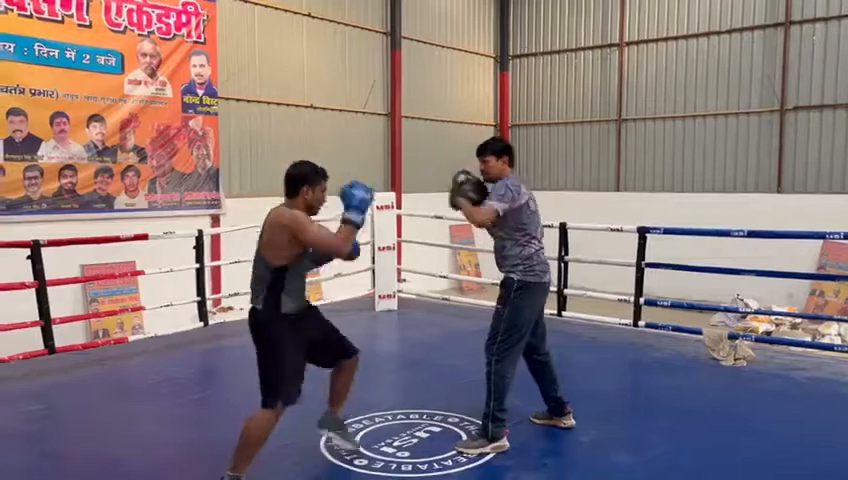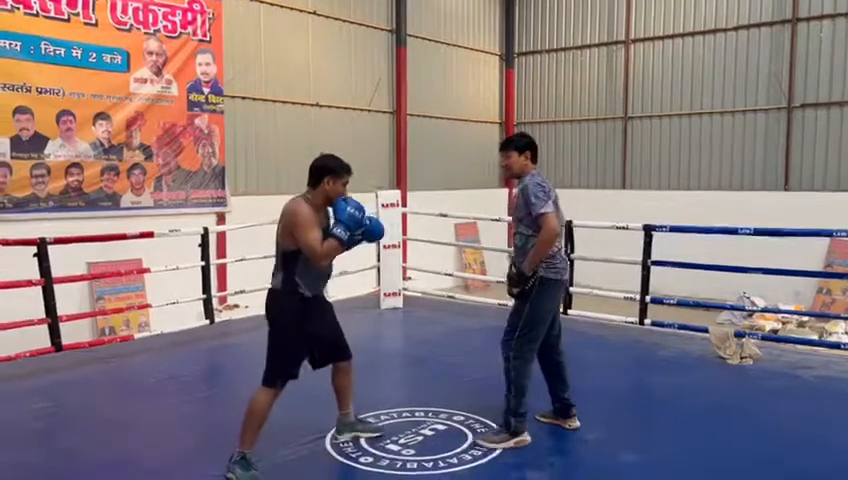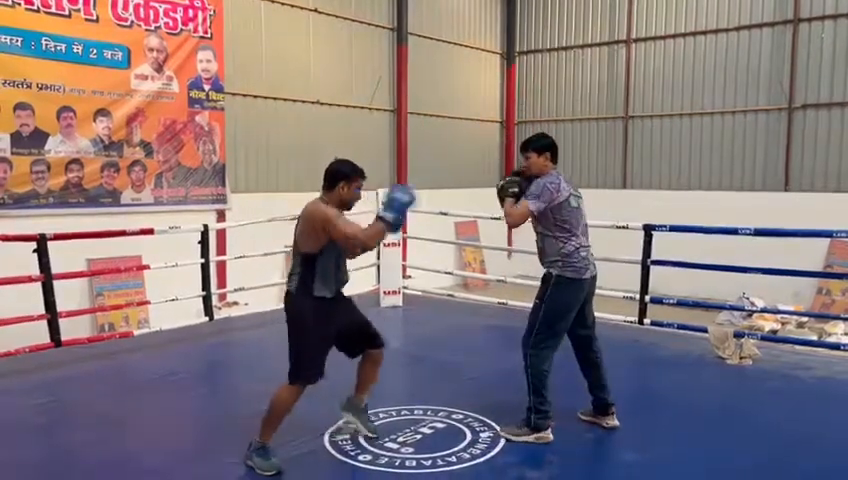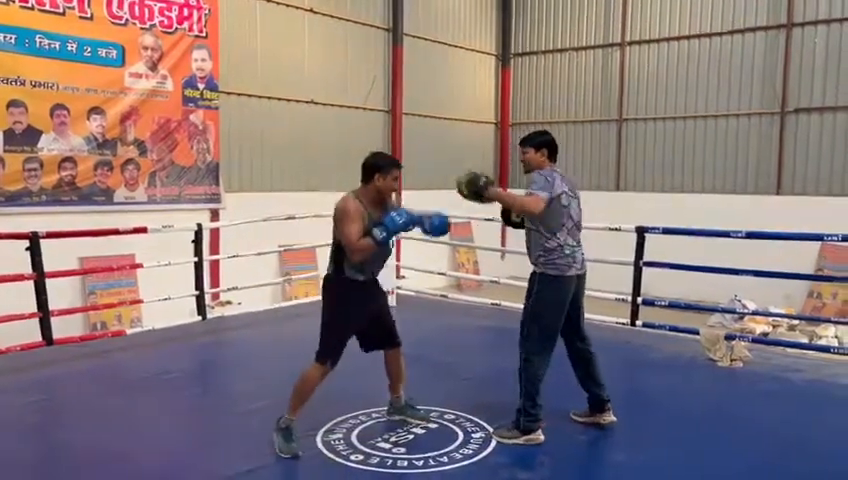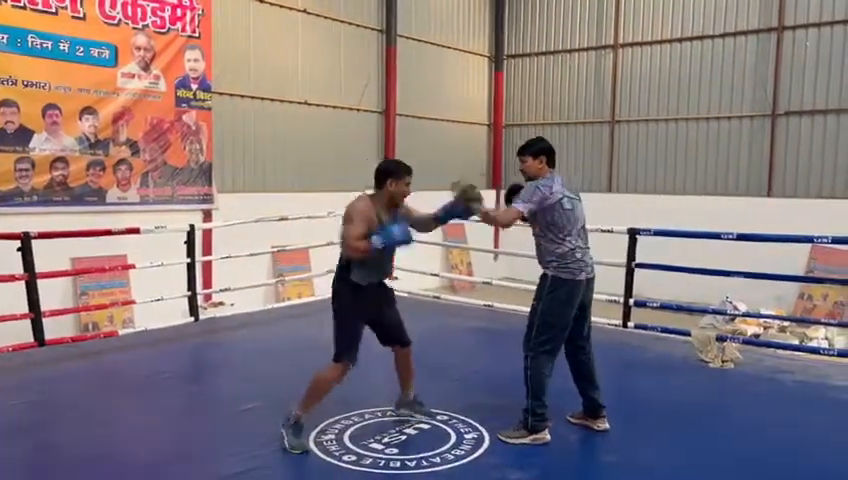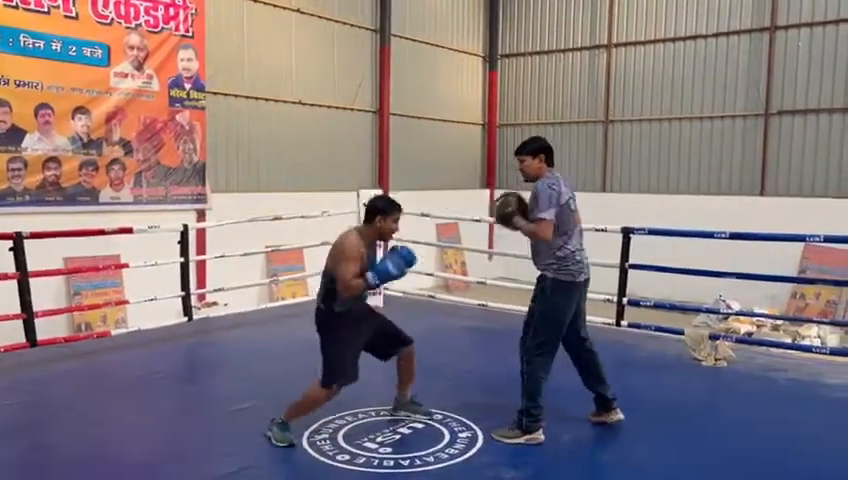
dt=0.7s
person 1, frame 1
left shoulder: (508, 188)
right shoulder: (511, 189)
left elbow: (480, 218)
right elbow: (497, 224)
left wrist: (463, 199)
right wrist: (474, 200)
left hip: (524, 281)
right hip: (534, 278)
left knee: (499, 351)
right knee: (536, 347)
left ankle: (492, 434)
right ankle: (558, 411)
person 1, frame 2
left shoulder: (532, 185)
right shoulder: (533, 185)
left elbow: (552, 229)
left wrist: (526, 268)
right wrist: (527, 264)
left hip: (543, 277)
right hip: (551, 275)
left knee: (516, 347)
right knee: (548, 345)
left ankle: (514, 427)
right ankle: (564, 411)
person 1, frame 3
left shoulder: (546, 185)
right shoulder: (562, 186)
left elbow: (515, 218)
left wrist: (507, 198)
right wrist: (520, 195)
left hip: (566, 276)
right hip: (584, 273)
left knee: (536, 344)
right knee: (585, 341)
left ankle: (537, 423)
right ankle: (604, 410)
person 1, frame 4
left shoulder: (543, 178)
right shoulder: (565, 184)
left elbow: (534, 206)
left wrist: (489, 190)
right wrist: (523, 222)
left hip: (552, 273)
right hip: (574, 269)
left knee: (534, 347)
right knee: (577, 339)
left ankle: (529, 425)
right ankle: (601, 407)
person 1, frame 5
left shoulder: (540, 188)
right shoulder: (562, 188)
left elbow: (504, 218)
right wrist: (520, 208)
left hip: (561, 276)
right hip: (582, 273)
left knee: (538, 347)
right knee: (578, 344)
left ankle: (535, 425)
right ankle: (595, 413)
person 1, frame 6
left shoulder: (545, 187)
right shoulder: (562, 186)
left elbow: (544, 234)
left wrist: (518, 222)
right wrist: (526, 219)
left hip: (558, 278)
right hip: (577, 274)
left knee: (535, 349)
right knee: (578, 342)
left ankle: (530, 425)
right ankle: (607, 406)
person 2, frame 1
left shoulder: (298, 218)
right shoulder: (288, 220)
right elbow: (343, 249)
right wrist: (355, 210)
left hip: (298, 312)
right hip: (273, 321)
left knee: (347, 357)
right knee: (275, 405)
left ankle: (331, 419)
person 2, frame 2
left shoulder: (320, 209)
right shoulder: (300, 210)
left elbow: (325, 248)
right elbow: (320, 258)
left wrist: (357, 233)
right wrist: (344, 226)
left hip: (312, 300)
right hip: (289, 304)
left knee: (343, 359)
right knee: (273, 383)
left ankle: (346, 422)
person 2, frame 3
left shoulder: (333, 213)
right shoulder: (320, 214)
left elbow: (351, 247)
right elbow: (364, 241)
left wrist: (385, 221)
right wrist: (392, 211)
left hip: (333, 299)
right hip: (307, 305)
left knee: (374, 348)
right knee: (300, 381)
left ankle: (355, 406)
right ankle: (258, 447)
person 2, frame 4
left shoulder: (383, 202)
right shoulder: (350, 206)
left elbow: (404, 214)
right elbow: (355, 251)
left wrist: (424, 220)
right wrist: (386, 229)
left hip: (369, 285)
right hip: (343, 289)
left knee: (393, 346)
right knee: (324, 363)
left ankle: (398, 404)
right ankle: (285, 425)
person 2, frame 5
left shoulder: (395, 207)
right shoulder: (361, 207)
left elbow: (423, 224)
right elbow: (351, 250)
left wrist: (454, 207)
right wrist: (383, 239)
left hip: (376, 288)
right hip: (352, 289)
left knee: (402, 345)
right knee: (343, 363)
left ankle: (407, 400)
right ankle: (294, 422)
person 2, frame 6
left shoulder: (372, 241)
right shoulder: (351, 244)
right elbow: (347, 289)
left wrist: (394, 263)
right wrist: (378, 274)
left hip: (359, 311)
right hip: (335, 319)
left knee: (406, 347)
right knee: (332, 387)
left ankle: (403, 402)
right ankle: (280, 423)
